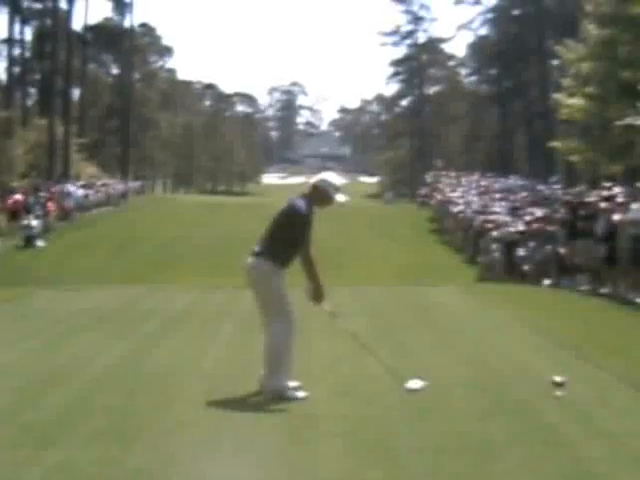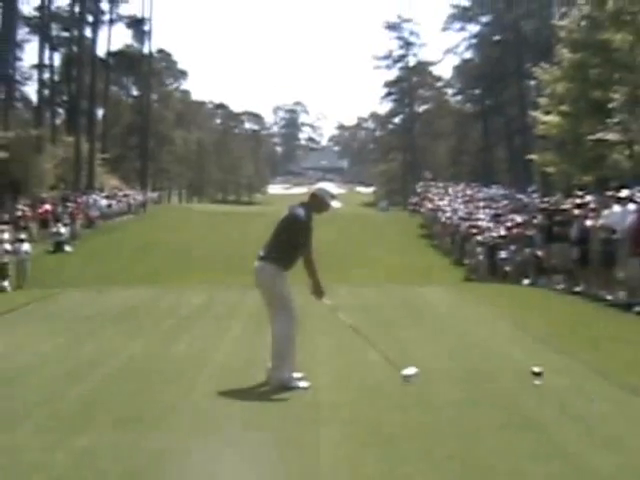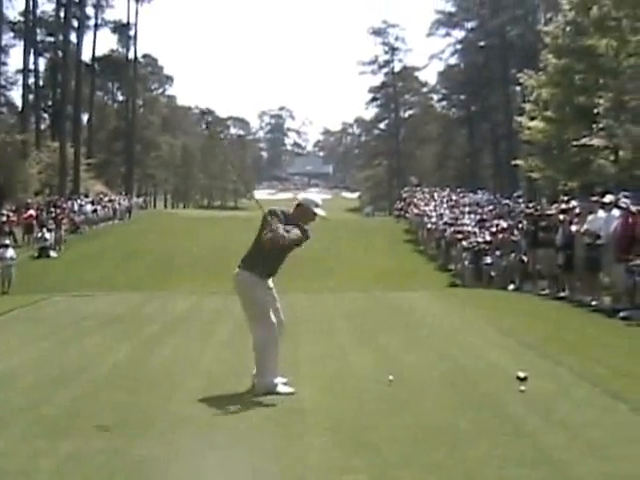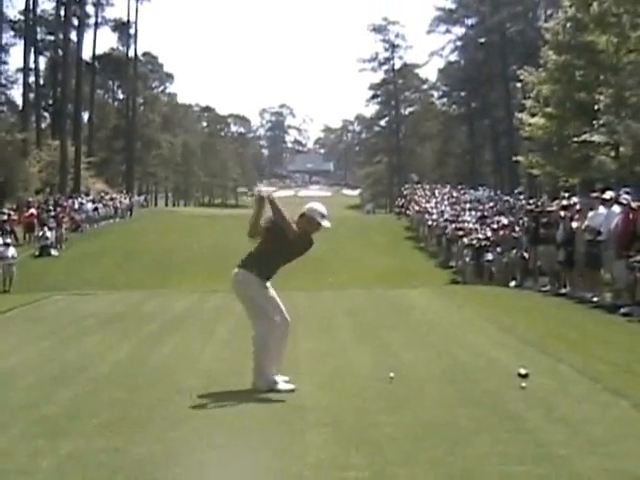
dt=0.4s
person 1, frame 1
left shoulder: (300, 206)
right shoulder: (301, 212)
left elbow: (304, 252)
right elbow: (305, 254)
left wrist: (314, 284)
right wrist: (317, 286)
left hip: (264, 267)
right hip: (266, 268)
left knee: (276, 323)
right knee: (283, 322)
left ankle: (273, 378)
right ankle: (276, 385)
person 1, frame 2
left shoulder: (302, 215)
right shoulder: (300, 219)
left elbow: (306, 253)
right elbow: (306, 256)
left wrist: (315, 282)
right wrist: (316, 284)
left hip: (271, 270)
right hip: (270, 270)
left knee: (282, 319)
right knee: (286, 319)
left ankle: (278, 370)
right ankle: (281, 376)
person 1, frame 3
left shoulder: (304, 232)
right shoulder: (275, 215)
left elbow: (295, 235)
right elbow: (266, 240)
left wrist: (284, 236)
right wrist: (273, 234)
left hip: (265, 279)
right hip: (248, 277)
left knee: (276, 326)
right knee: (266, 326)
left ankle: (266, 376)
right ankle: (265, 383)
person 1, frame 4
left shoulder: (306, 241)
right shoulder: (278, 224)
left elbow: (292, 233)
right elbow: (253, 233)
left wrist: (272, 202)
right wrist: (259, 206)
left hip: (260, 281)
right hip: (246, 277)
left knee: (280, 324)
right knee: (268, 323)
left ankle: (265, 373)
right ankle: (264, 380)
